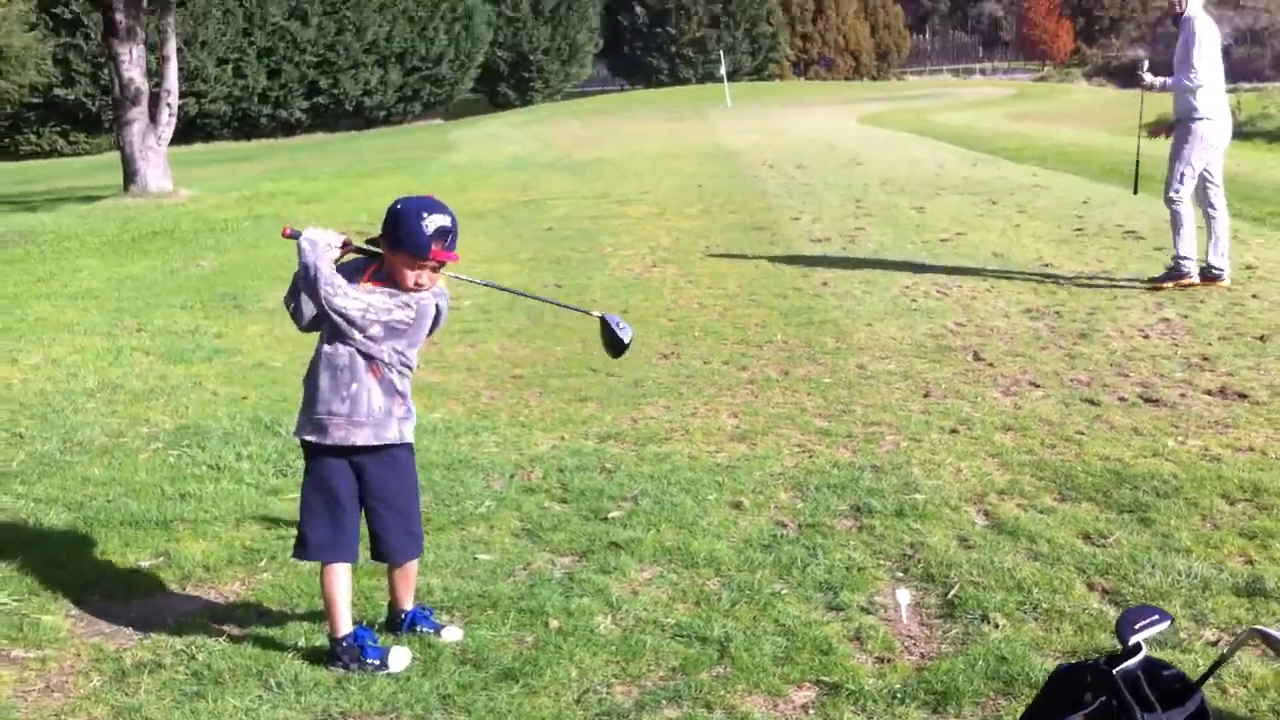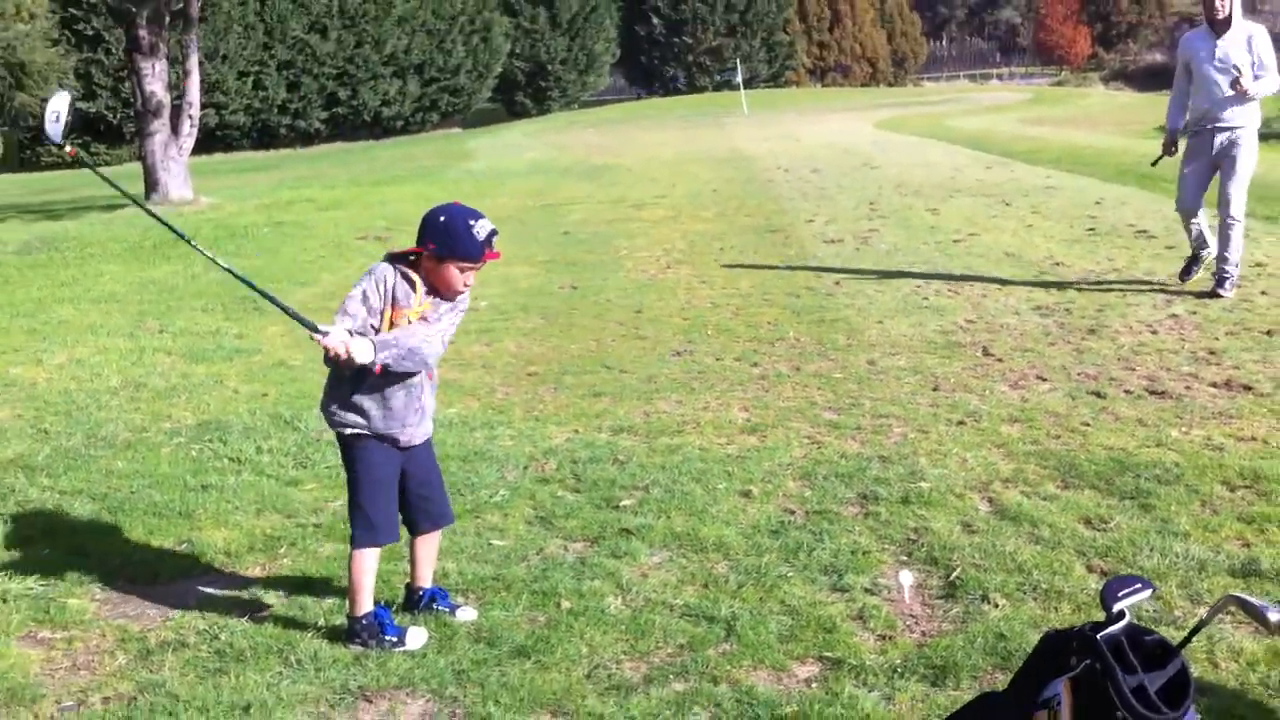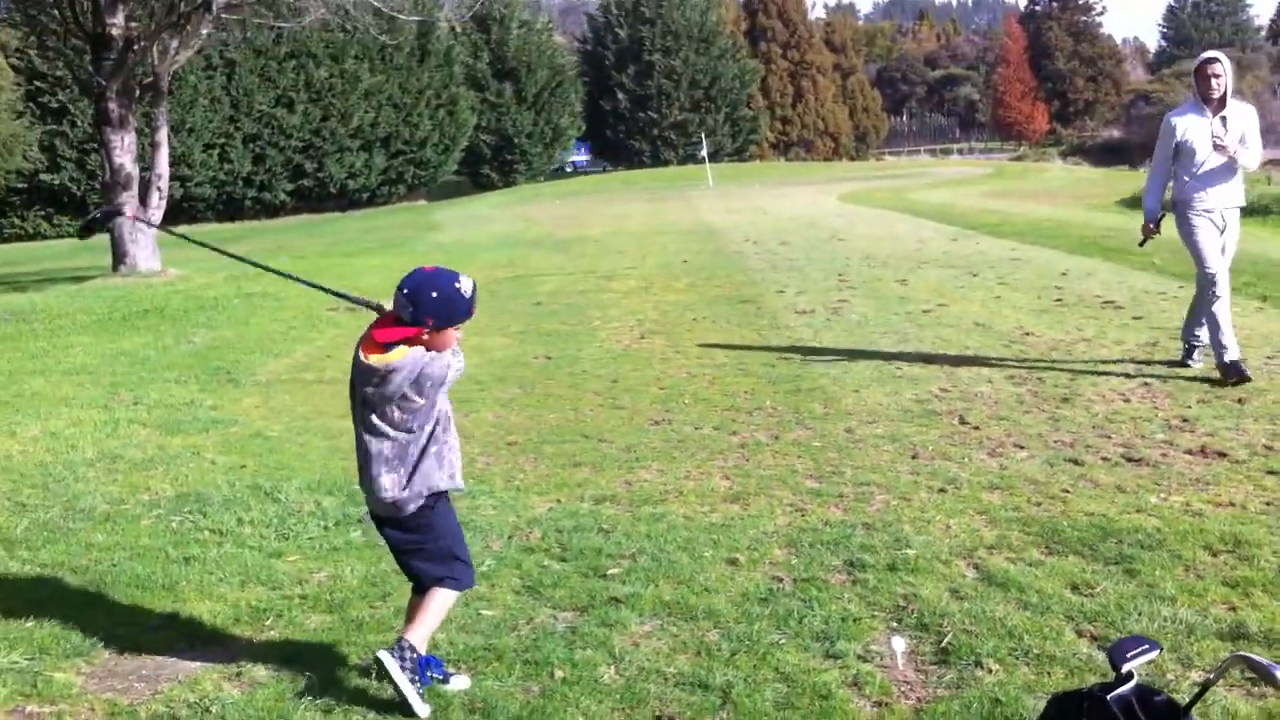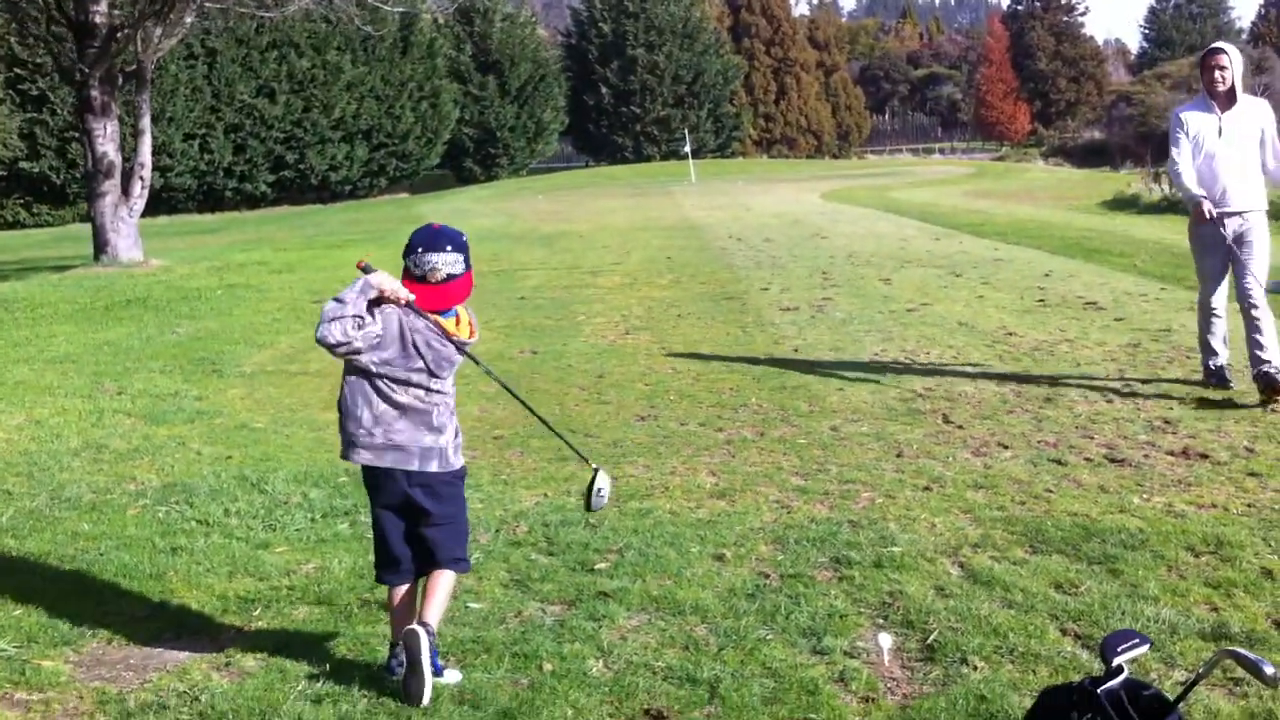
dt=0.5s
person 1, frame 1
left shoulder: (421, 303)
right shoulder: (356, 272)
left elbow: (336, 300)
right elbow: (305, 314)
left wrist: (311, 248)
right wrist: (318, 256)
left hip: (384, 436)
right hip: (328, 432)
left knee: (402, 536)
right knee: (334, 540)
left ankle: (403, 613)
right ankle: (345, 642)
person 1, frame 2
left shoulder: (454, 301)
right shoulder: (383, 279)
left elbow: (421, 352)
right elbow: (344, 333)
left wrist: (368, 348)
right wrist: (341, 345)
left hip: (409, 423)
right hip: (366, 422)
left knee: (431, 511)
right knee: (375, 524)
left ankle: (421, 591)
right ankle: (364, 622)
person 1, frame 3
left shoulder: (372, 348)
right shoulder: (428, 369)
right elbow: (453, 360)
left wrist: (408, 314)
left hip: (386, 491)
right hip: (420, 493)
left knee: (428, 575)
right knee: (452, 575)
left ankle: (418, 660)
right ankle: (405, 651)
person 1, frame 4
left shoulder: (389, 325)
right shoulder: (460, 327)
left elbow: (331, 331)
left wrist: (370, 285)
right wrist: (391, 296)
left hip: (385, 465)
right hip: (439, 464)
left knee: (399, 564)
right knee: (446, 558)
left ankle: (404, 653)
right ankle: (423, 631)
person 2, frame 1
left shoulder: (1197, 28)
right shoulder: (1190, 29)
left elbow: (1199, 79)
left wrist: (1157, 84)
right wrist: (1174, 123)
left hip: (1201, 122)
right hip: (1210, 120)
left knee: (1177, 192)
right knee: (1211, 197)
left ankle: (1184, 267)
right ankle: (1217, 268)
person 2, frame 2
left shoulder: (1254, 34)
right shoulder: (1190, 41)
right elbow: (1181, 88)
left wrist: (1251, 88)
right wrist: (1172, 130)
left hip: (1241, 133)
right hip: (1202, 132)
left knee: (1232, 208)
right knee: (1186, 204)
left ankle: (1227, 274)
right ankle: (1202, 249)
person 2, frame 3
left shoulder: (1244, 113)
right shoulder: (1176, 120)
left elbow: (1254, 157)
right elbow: (1160, 168)
left wrist: (1235, 152)
right wrist: (1150, 213)
left hip: (1229, 212)
right hip: (1193, 211)
left knee: (1210, 283)
right knee: (1216, 281)
left ankle: (1192, 343)
right ankle: (1228, 359)
person 2, frame 4
right shoulder: (1184, 117)
right elbow: (1179, 166)
right wrist: (1198, 199)
left hip: (1251, 217)
right hip: (1207, 221)
right knee: (1212, 299)
right ankle: (1214, 364)
